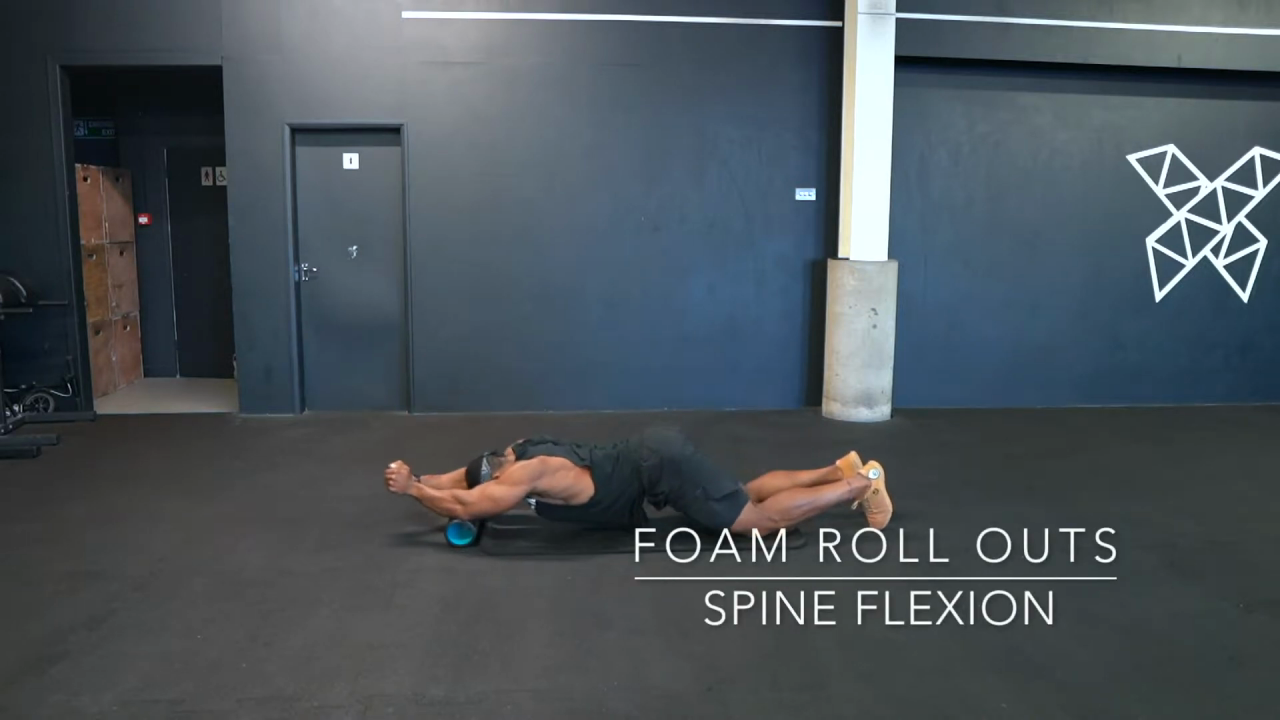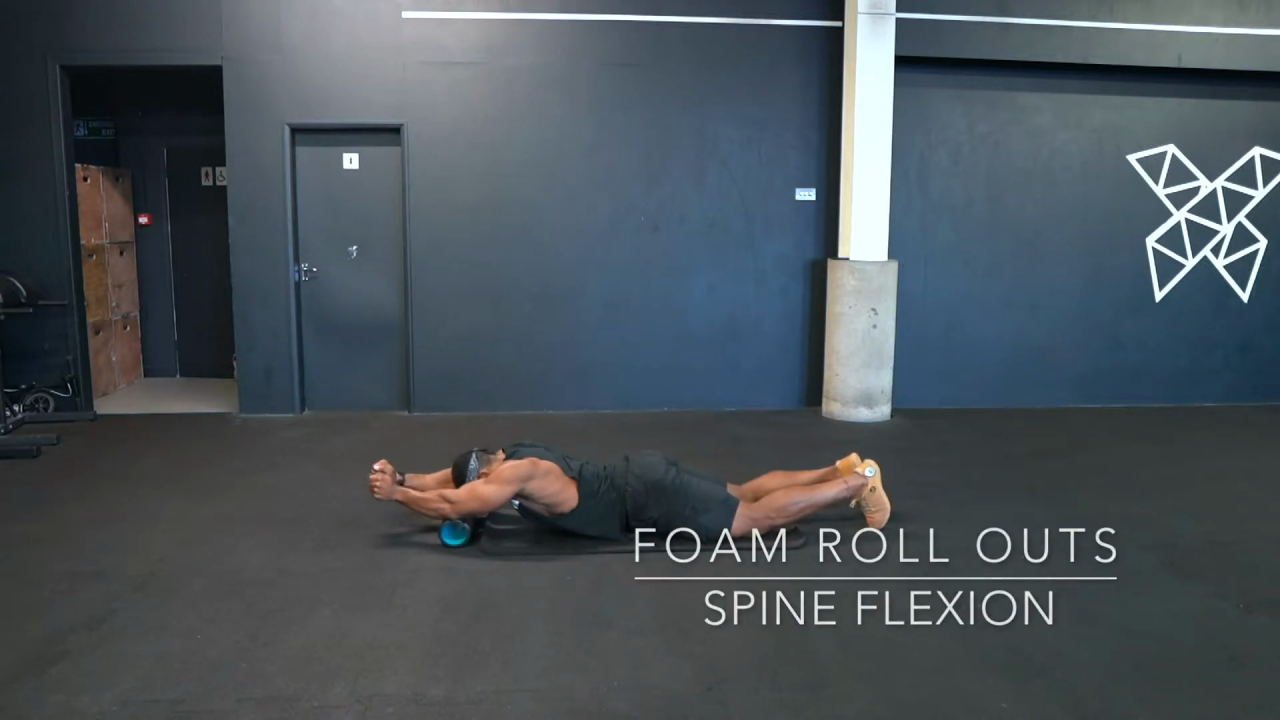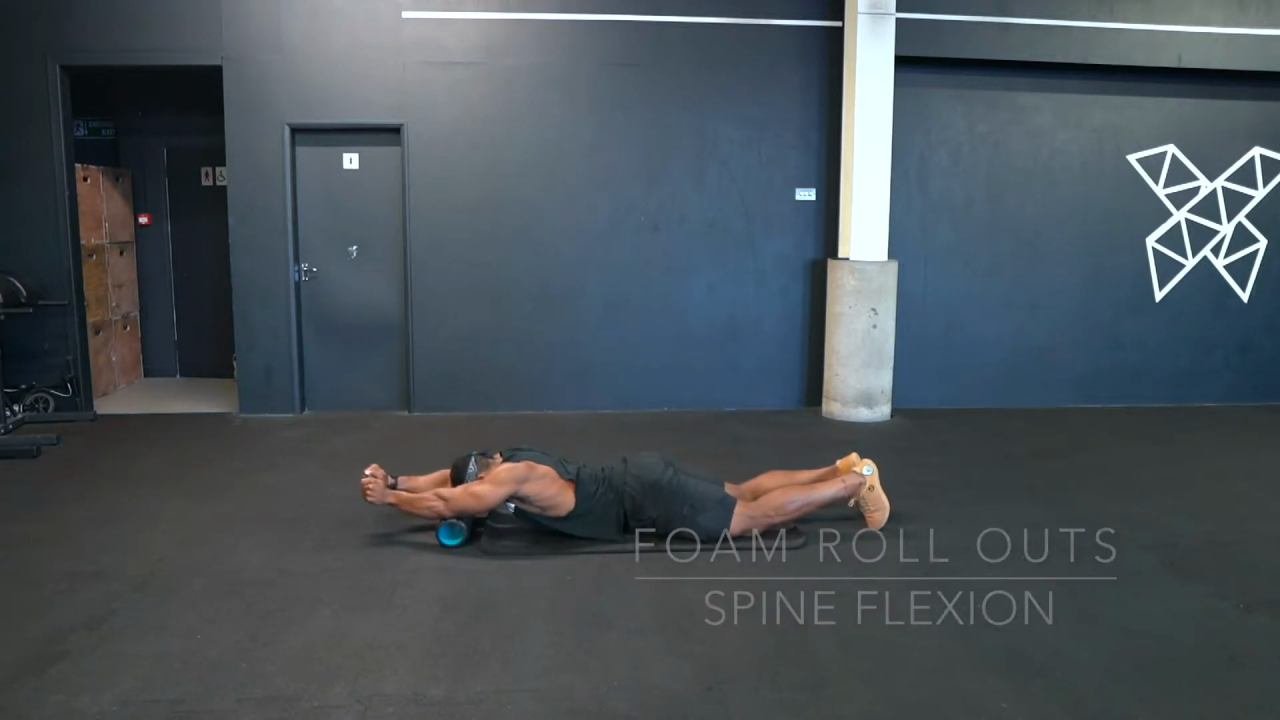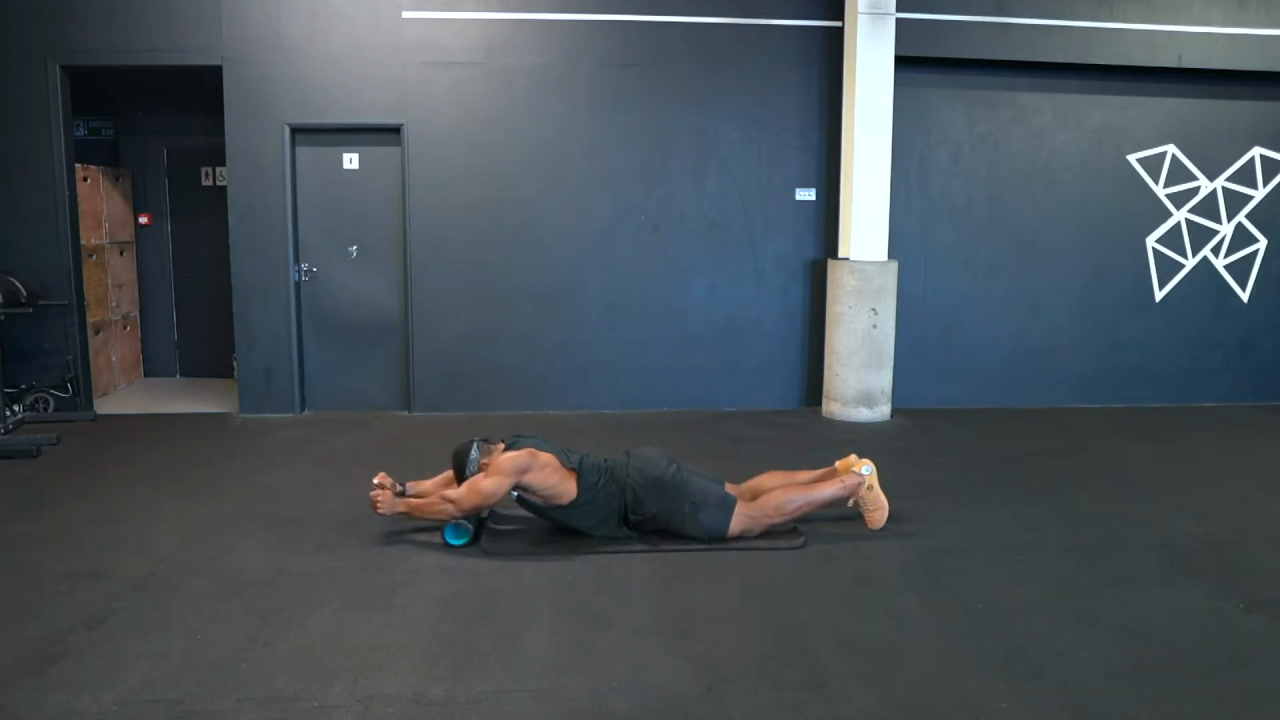
dt=0.5s
person 1, frame 1
left shoulder: (529, 473)
right shoulder: (521, 454)
left elbow: (465, 506)
right elbow: (467, 479)
left wrist: (411, 488)
right wrist: (419, 479)
left hip: (660, 468)
right hip: (658, 453)
left knee: (763, 518)
right knee: (749, 493)
left ankle: (862, 483)
right ankle: (842, 469)
person 1, frame 2
left shoulder: (517, 473)
right shoulder: (509, 456)
left elbow: (453, 504)
right elbow: (453, 479)
left wrist: (394, 493)
right wrist: (404, 479)
left hip: (648, 498)
right hip: (645, 478)
left knee: (758, 518)
right knee: (745, 494)
left ankle: (857, 481)
right ankle: (842, 470)
person 1, frame 3
left shoulder: (513, 478)
right shoulder: (506, 461)
left elbow: (445, 504)
right elbow: (449, 478)
left wrist: (387, 498)
right wrist: (395, 480)
left hip: (647, 498)
right hip: (642, 479)
left knee: (755, 517)
right knee: (744, 491)
left ankle: (856, 481)
right ankle: (842, 469)
person 1, frame 4
left shoulder: (514, 465)
right shoulder: (510, 449)
left elbow: (454, 504)
right elbow: (455, 479)
left wrist: (397, 506)
right wrist: (404, 487)
left hip: (648, 495)
right hip: (644, 474)
left knee: (754, 518)
right knee: (742, 493)
left ankle: (854, 481)
right ankle: (842, 470)
